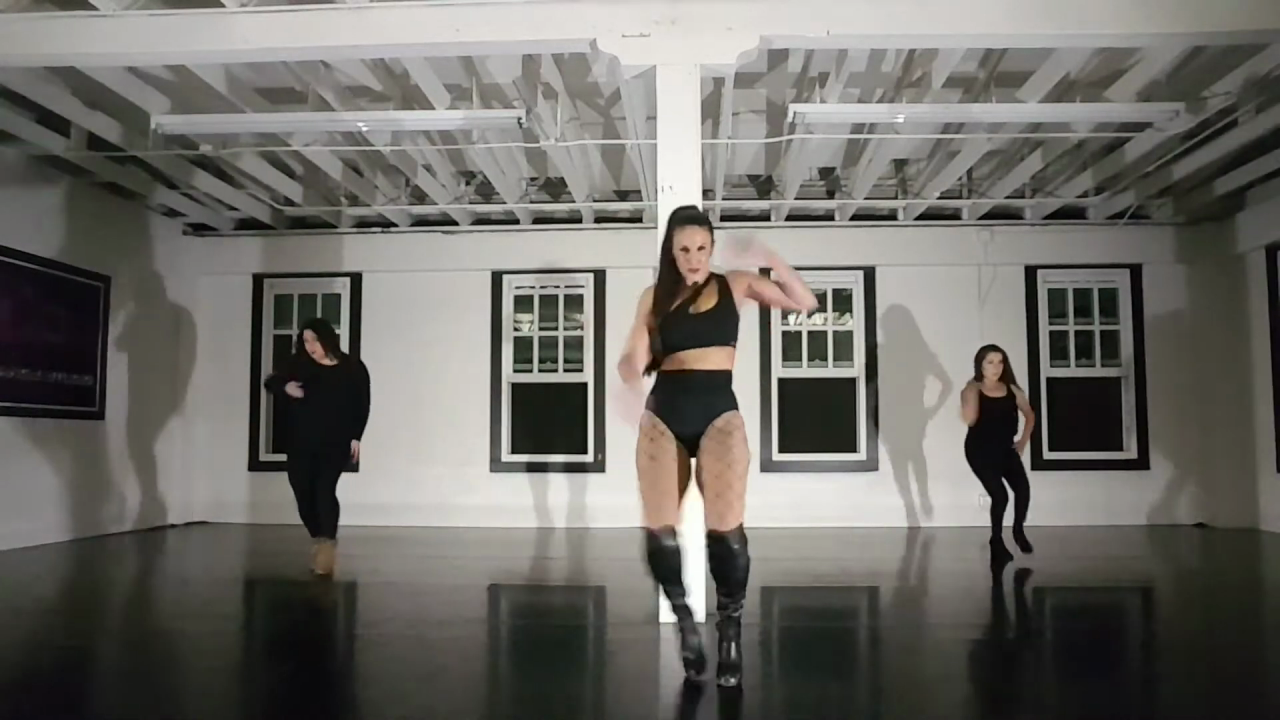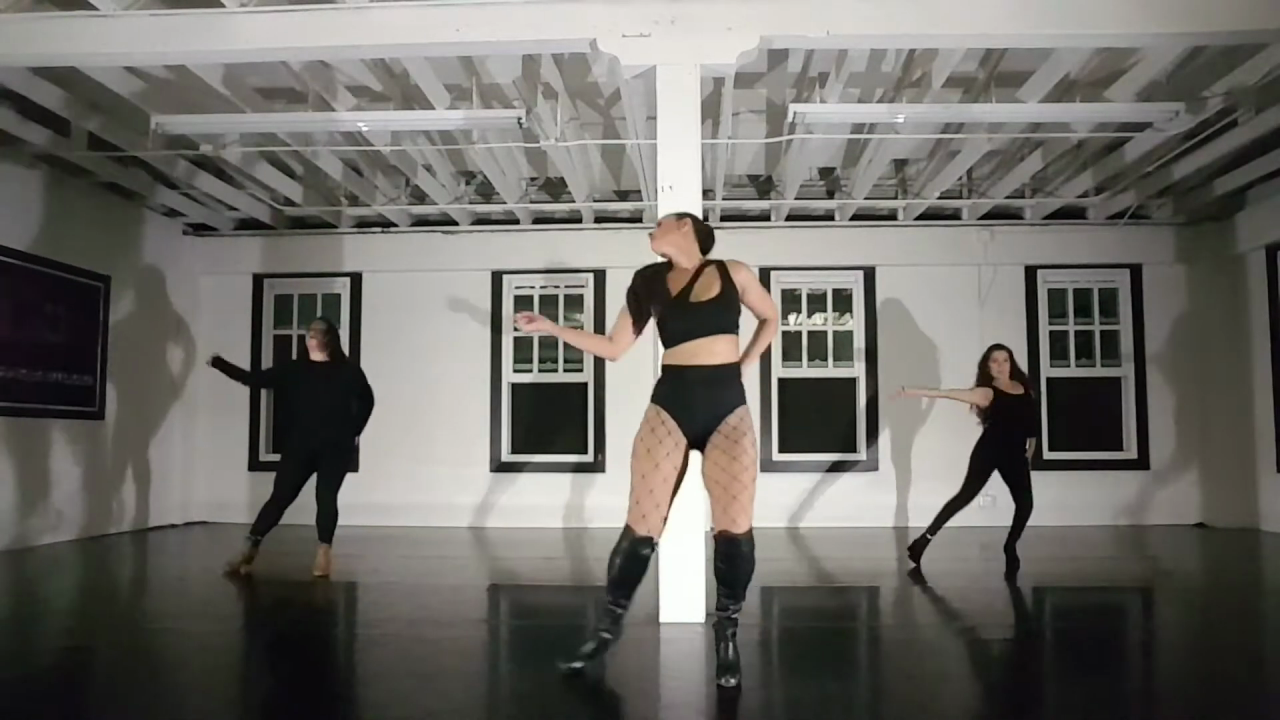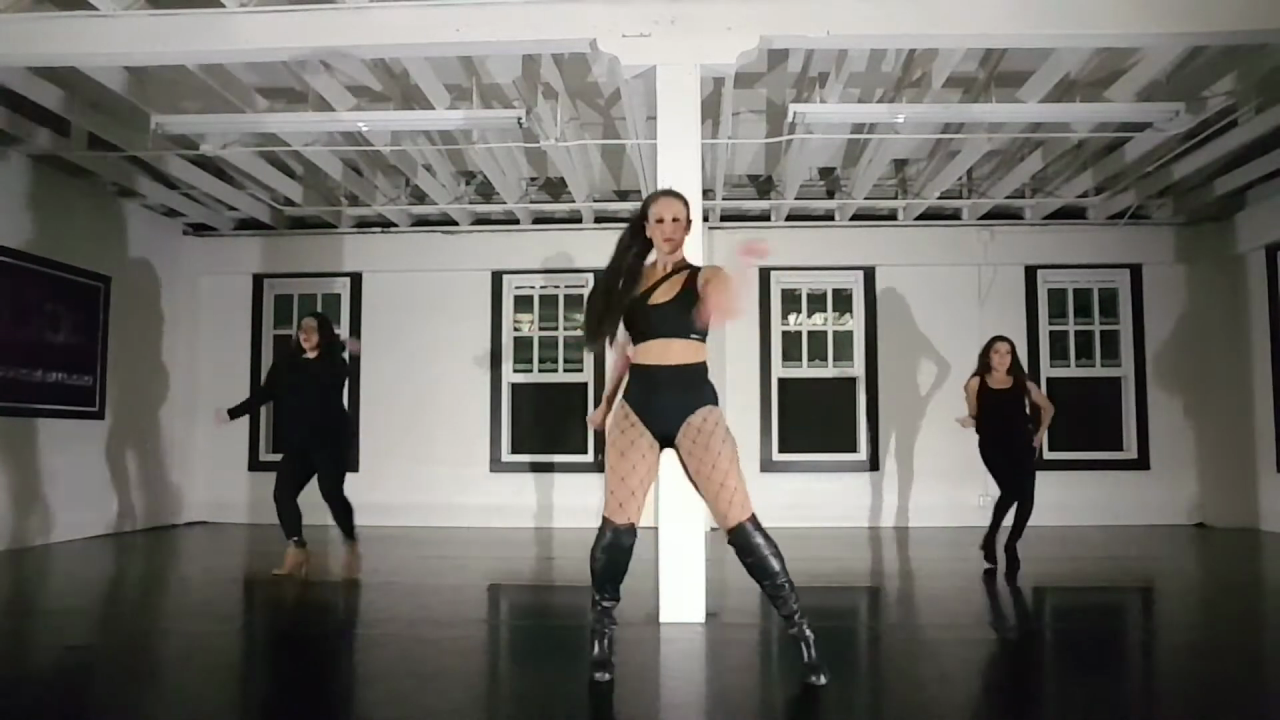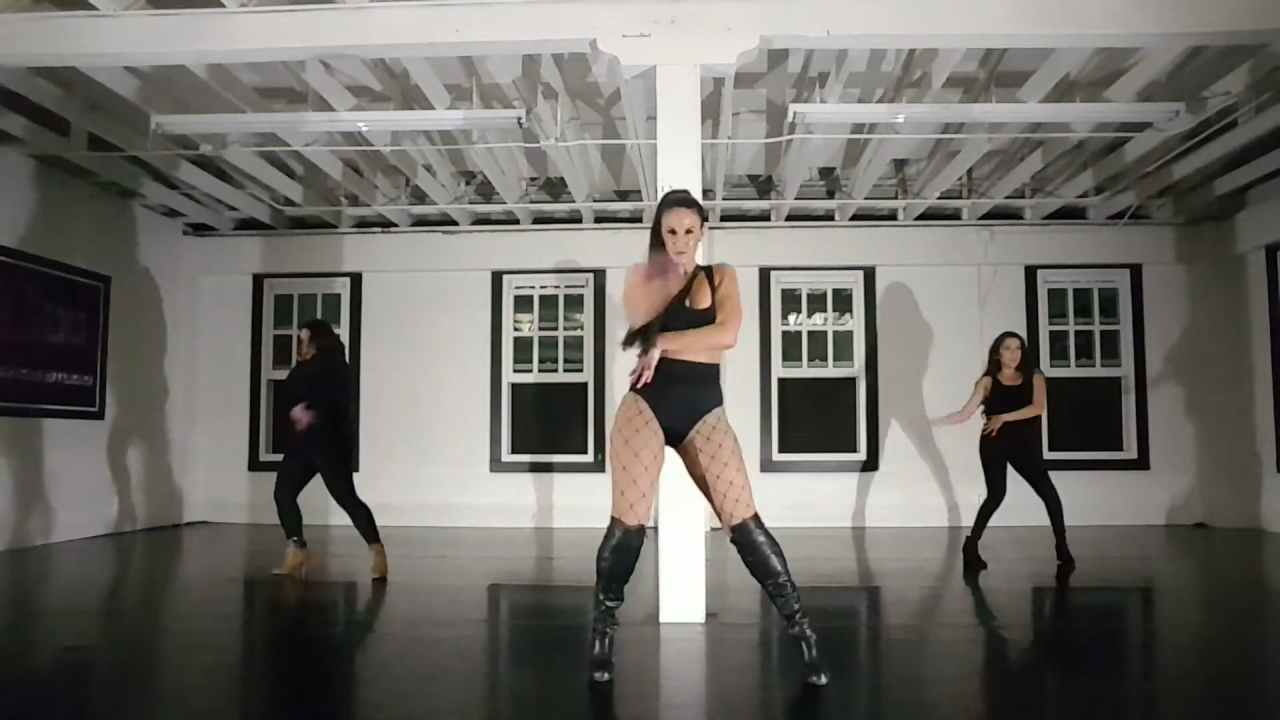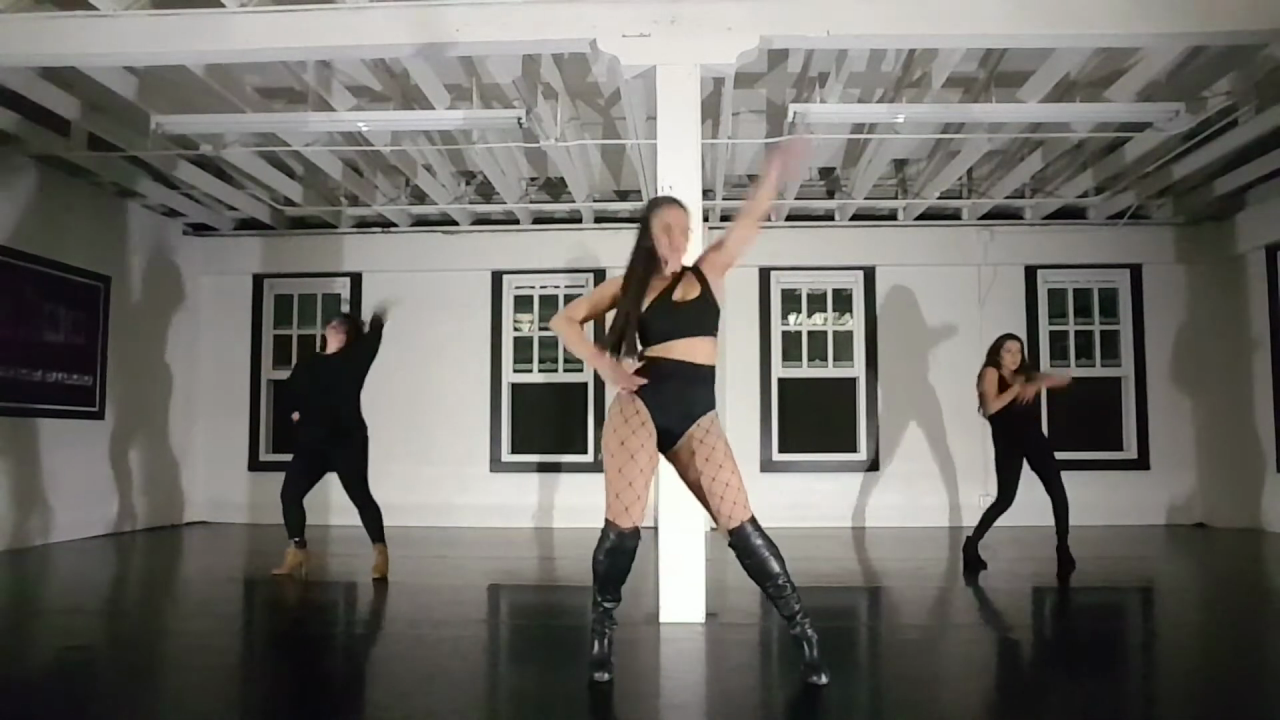
dt=0.5s
person 1, frame 1
left shoulder: (735, 286)
right shoulder: (656, 297)
left elbow: (803, 302)
right elbow: (635, 357)
left wrist: (771, 264)
right wrist: (631, 375)
left hip: (719, 412)
right hip: (665, 413)
left knee: (725, 529)
right knee: (659, 530)
left ankle: (729, 628)
right ankle: (685, 622)
person 1, frame 2
left shoulder: (733, 273)
right shoulder: (650, 284)
left elbow: (770, 318)
right elbow: (611, 348)
left wrist: (741, 363)
right wrist: (551, 327)
left hip: (728, 408)
right hip: (670, 409)
left knee: (735, 529)
right knee: (642, 528)
left ankle: (727, 631)
right ankle: (609, 626)
person 1, frame 3
left shoulder: (705, 277)
right shoulder: (631, 278)
left elbow: (718, 321)
left wrist: (735, 270)
right wrist: (608, 399)
left hip: (694, 406)
right hip: (636, 408)
left knee: (740, 522)
right knee: (618, 521)
left ankle: (800, 629)
right ankle: (601, 630)
person 1, frame 4
left shoulder: (723, 276)
right shoulder: (648, 274)
left elbow: (727, 335)
right elbow: (635, 314)
left wrist: (663, 342)
right wrist: (666, 274)
left hip: (704, 409)
right hip: (648, 402)
left knee: (745, 522)
right knee: (629, 521)
left ankle: (802, 629)
right ankle: (604, 629)
person 1, frame 5
left shoulder: (708, 269)
right shoulder: (631, 283)
left elbow: (749, 221)
right elbow: (566, 323)
left wrist: (775, 172)
right wrist: (610, 366)
left hip: (697, 414)
right hip: (641, 408)
left knee: (739, 524)
right knee: (623, 524)
left ankle: (801, 627)
right ankle: (602, 631)
person 2, frame 1
left shoulder: (354, 369)
right shoulder: (300, 365)
left elbow: (362, 406)
right elbow: (271, 383)
left wrist: (356, 437)
right wrist: (285, 387)
left hip: (335, 443)
right hip: (301, 442)
left knee: (323, 492)
right knee: (304, 496)
left ankle: (328, 549)
right ankle: (319, 541)
person 2, frame 2
left shoulder: (347, 369)
right shoulder: (293, 369)
left elbow: (366, 400)
right elbow: (253, 380)
left wrist: (355, 432)
right wrist: (218, 362)
left hip: (336, 446)
right hip: (299, 444)
left knee: (326, 498)
right knee: (280, 496)
left ankle: (324, 553)
right ankle: (250, 548)
person 2, frame 3
left shoulder: (333, 363)
right shoulder: (288, 362)
right elbow: (265, 394)
right wrist: (232, 413)
left hip: (330, 440)
right hip: (298, 442)
left knee: (332, 494)
right knee: (283, 494)
left ankle: (351, 548)
right ankle: (298, 551)
person 2, frame 4
left shoulder: (332, 365)
right shoulder: (308, 368)
right elbow: (291, 396)
right wrist: (295, 409)
left hip: (331, 443)
right hip: (303, 443)
left knee: (347, 498)
right knee: (283, 494)
left ankle: (377, 552)
right ankle: (297, 553)
person 2, frame 5
left shoulder: (353, 359)
right shoulder: (308, 366)
left elbow: (370, 341)
right elbow: (290, 393)
left wrist: (378, 318)
right wrist: (295, 413)
left hip: (346, 440)
right hip: (311, 442)
left knee: (360, 496)
right knee: (290, 494)
left ankle: (380, 553)
right ankle: (297, 554)
person 3, frame 1
left shoulder: (1012, 389)
right shoulder: (972, 391)
left elbow: (1029, 414)
right elbow: (968, 418)
left wrist: (1024, 439)
right wrist: (972, 393)
left hip: (1006, 448)
right hip: (980, 450)
left knee: (1023, 489)
right knee: (999, 495)
left ankle: (1018, 531)
right ankle: (997, 542)
person 3, frame 2
left shoulder: (1025, 388)
right shoulder: (987, 392)
left elbow: (1030, 420)
right elbow: (950, 394)
left wrist: (1030, 448)
right wrist: (912, 391)
left hip: (1015, 453)
right hip: (989, 449)
left knee: (1025, 503)
right knee: (966, 494)
left ankle: (1010, 549)
right ankle: (925, 538)
person 3, frame 3
left shoulder: (1022, 383)
right shoulder: (976, 383)
left elbow: (1047, 407)
right elbow: (972, 415)
left wrist: (1040, 433)
right wrist: (968, 421)
left hip: (1021, 445)
right hip: (992, 445)
left knee: (1026, 497)
right knee: (1010, 493)
left ankle: (1011, 547)
right ankle: (990, 538)
person 3, frame 4
left shoulder: (1034, 377)
right shoulder: (987, 381)
left elbow: (1038, 407)
right elbow: (967, 412)
left wrist: (1003, 418)
right wrist: (940, 421)
left hip: (1023, 443)
right hip: (993, 443)
left knee: (1049, 493)
right knee: (996, 494)
left ankle: (1062, 547)
right ankle: (971, 546)
person 3, frame 5
left shoulder: (1026, 375)
right shoulder: (990, 373)
left elbow: (1063, 379)
right elbow: (991, 407)
left wrist: (1038, 384)
right wrist: (1015, 388)
left hip: (1035, 440)
right hip: (1008, 442)
left knee: (1057, 491)
right knee: (1005, 499)
left ankle: (1063, 549)
right ankle: (971, 546)
